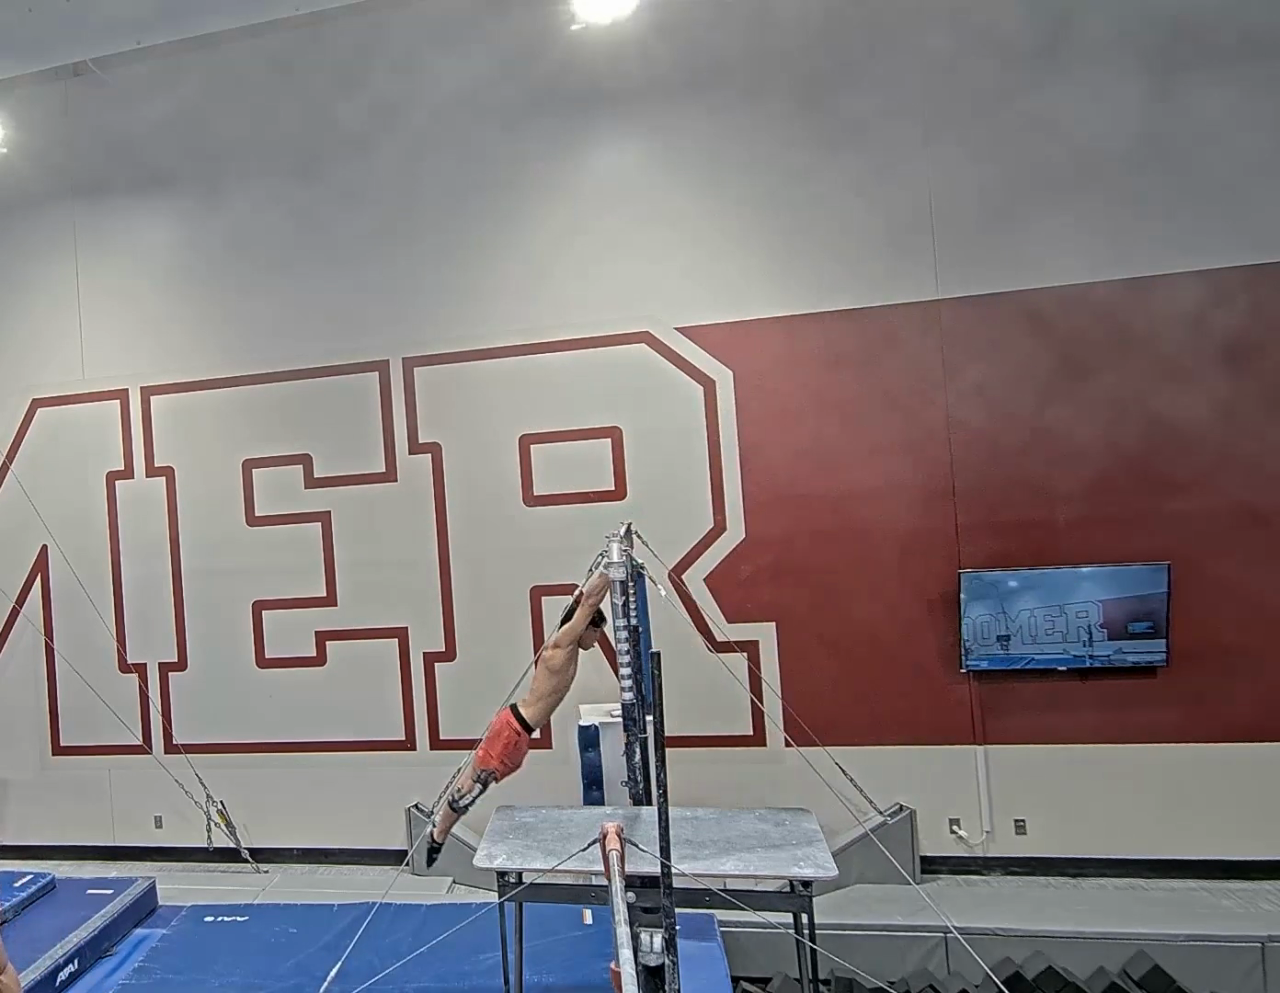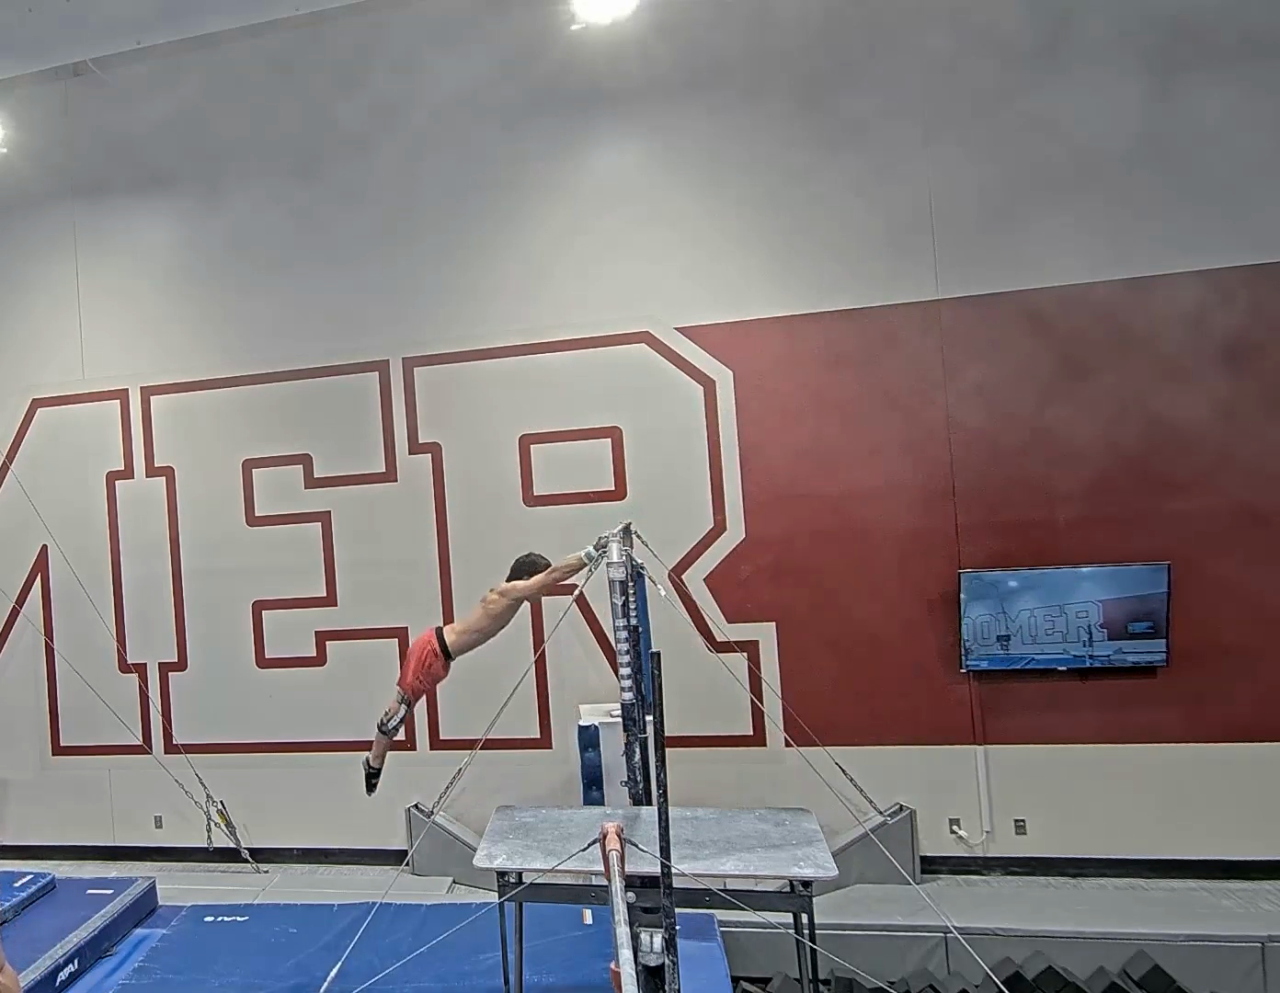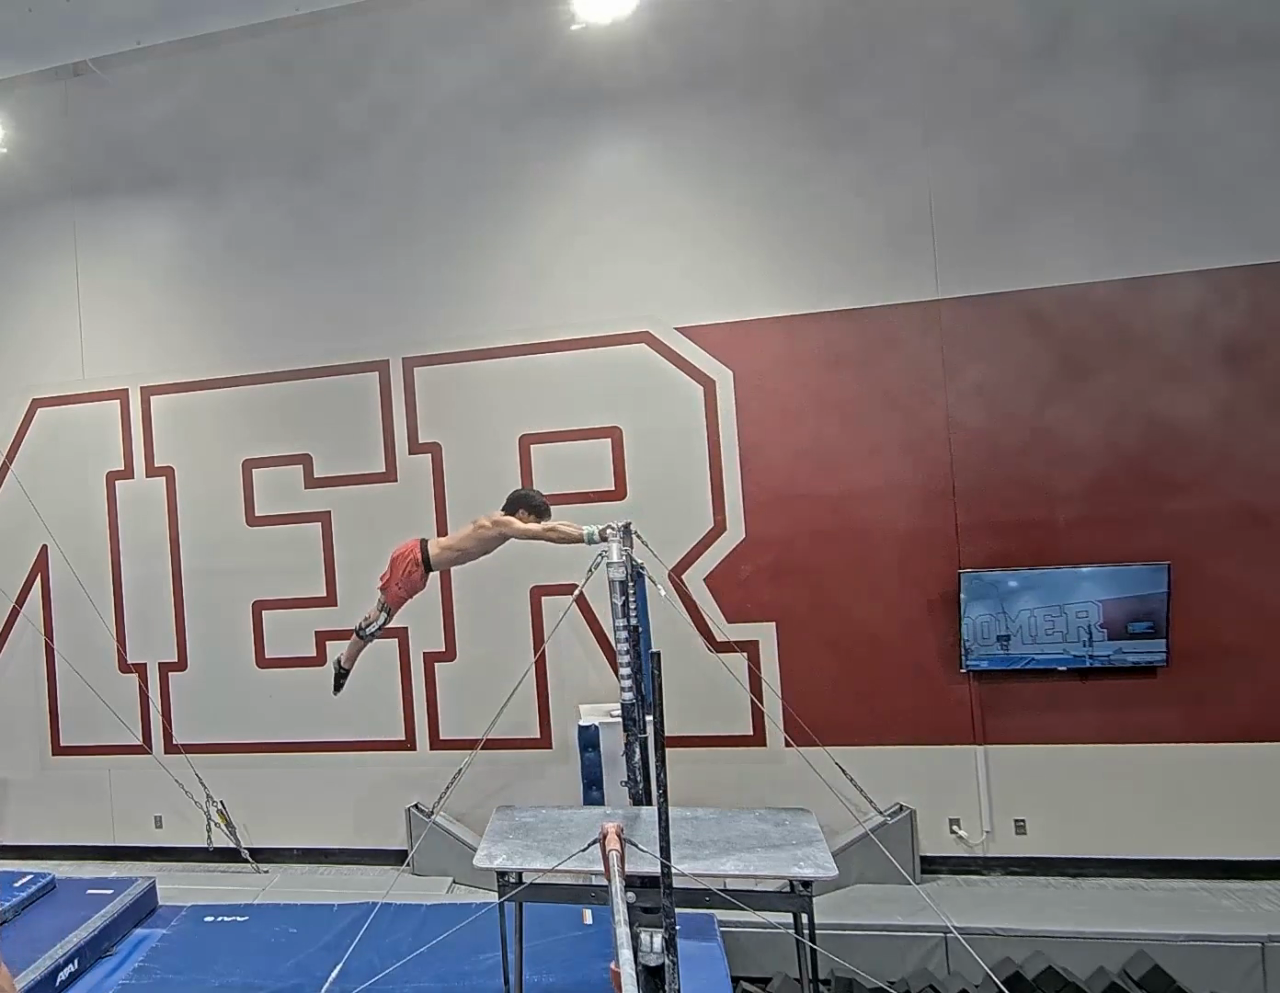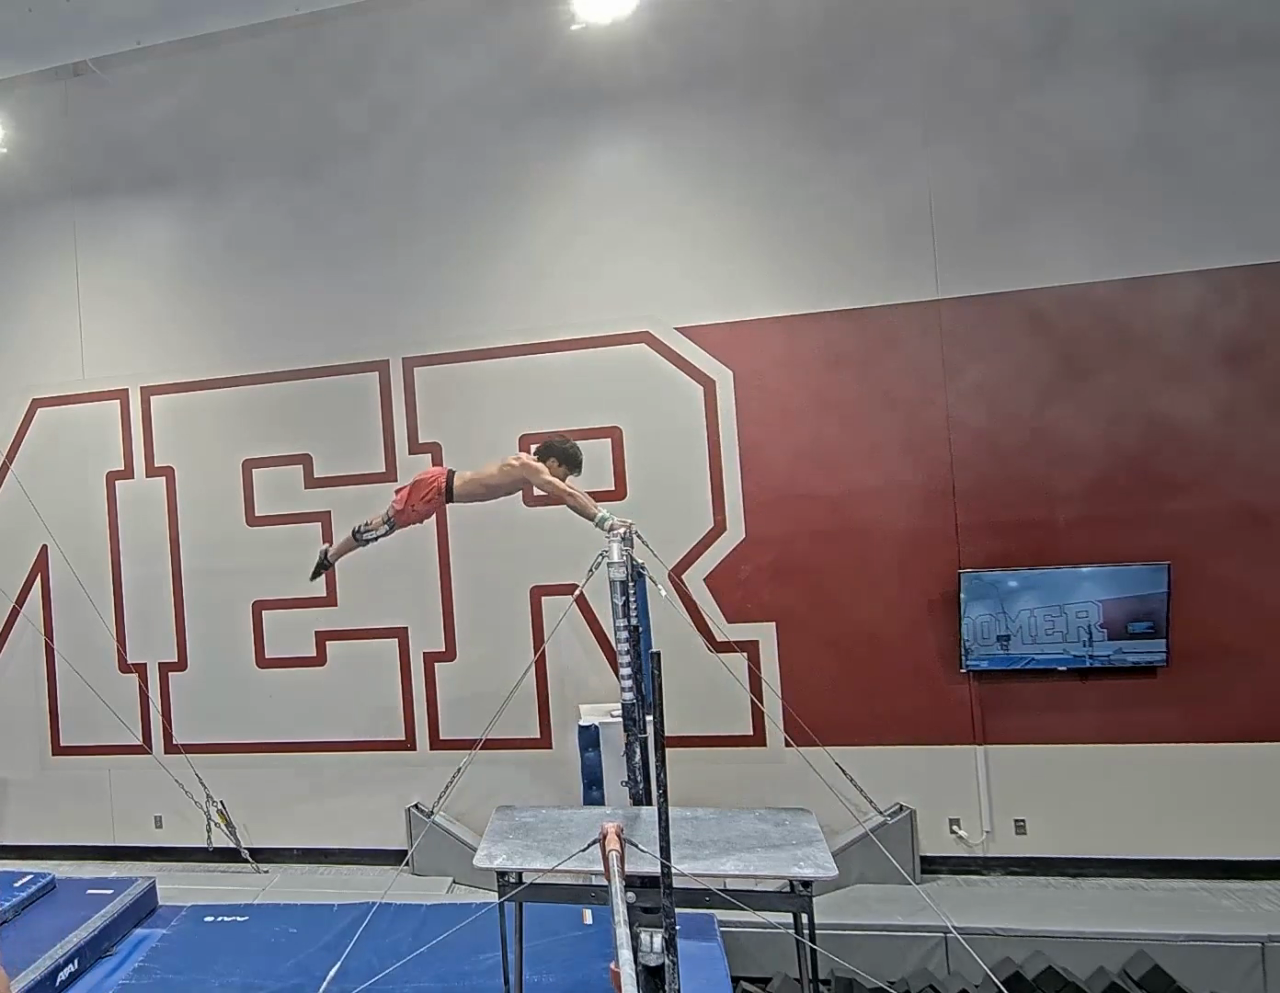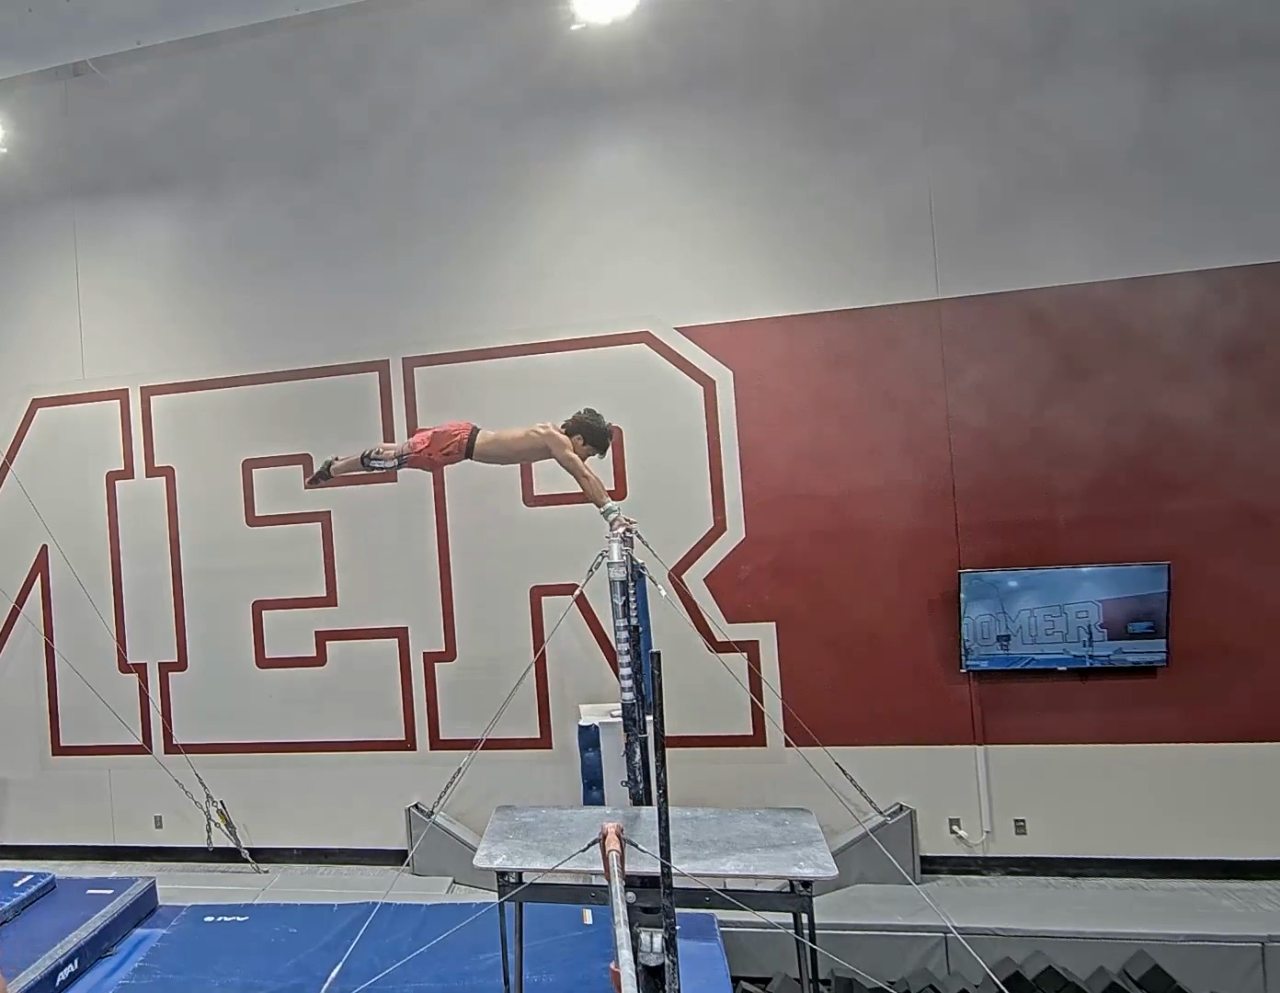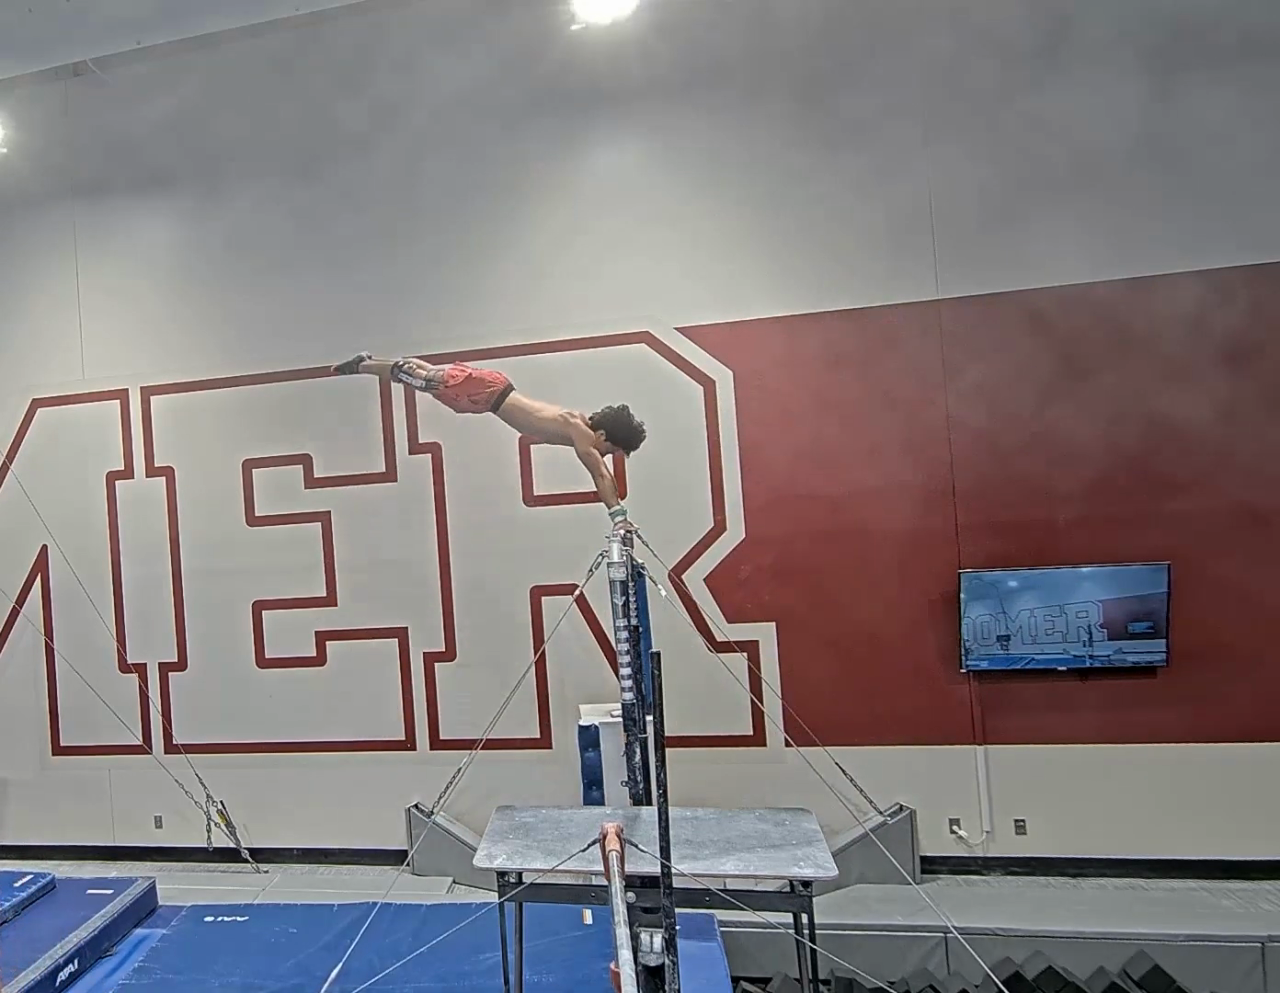
dt=0.1s
person 1, frame 1
left shoulder: (560, 646)
right shoulder: (562, 648)
left elbow: (582, 605)
right elbow: (585, 608)
right wrist: (603, 579)
left hip: (515, 726)
right hip: (514, 730)
left knee: (475, 779)
right knee: (473, 783)
right ankle: (436, 841)
person 1, frame 2
left shoulder: (509, 592)
right shoulder: (509, 593)
left elbow: (549, 574)
right elbow: (552, 575)
right wrist: (594, 551)
left hip: (436, 648)
right hip: (432, 651)
left knee: (403, 704)
right knee: (402, 705)
left ankle: (375, 761)
right ankle: (374, 763)
person 1, frame 3
left shoulder: (501, 522)
right shoulder: (502, 524)
left elbow: (546, 528)
right elbow: (546, 530)
left wrist: (591, 532)
right wrist: (590, 533)
left hip: (421, 557)
right hip: (415, 560)
left knee: (380, 615)
right knee: (379, 616)
left ankle: (346, 660)
right ankle: (345, 661)
person 1, frame 4
left shoulder: (527, 463)
right shoulder: (531, 468)
left elbow: (566, 492)
right elbow: (566, 494)
left wrist: (603, 518)
right wrist: (606, 520)
left hip: (439, 484)
right hip: (435, 489)
left knee: (382, 526)
right knee: (381, 527)
left ankle: (333, 554)
right ankle: (331, 554)
person 1, frame 5
left shoulder: (558, 437)
right shoulder: (557, 442)
left elbow: (584, 477)
right elbow: (587, 478)
left wrist: (608, 511)
right wrist: (612, 513)
left hip: (464, 437)
right hip: (457, 441)
left knee: (393, 457)
right knee: (391, 458)
left ankle: (337, 465)
right ankle: (335, 467)
person 1, frame 6
left shoulder: (580, 424)
right shoulder: (579, 431)
left elbow: (602, 474)
right elbow: (600, 474)
left wrist: (618, 513)
right wrist: (619, 516)
left hip: (493, 388)
right hip: (486, 390)
left knee: (426, 376)
right knee: (419, 377)
left ankle: (365, 362)
right ankle: (362, 364)
